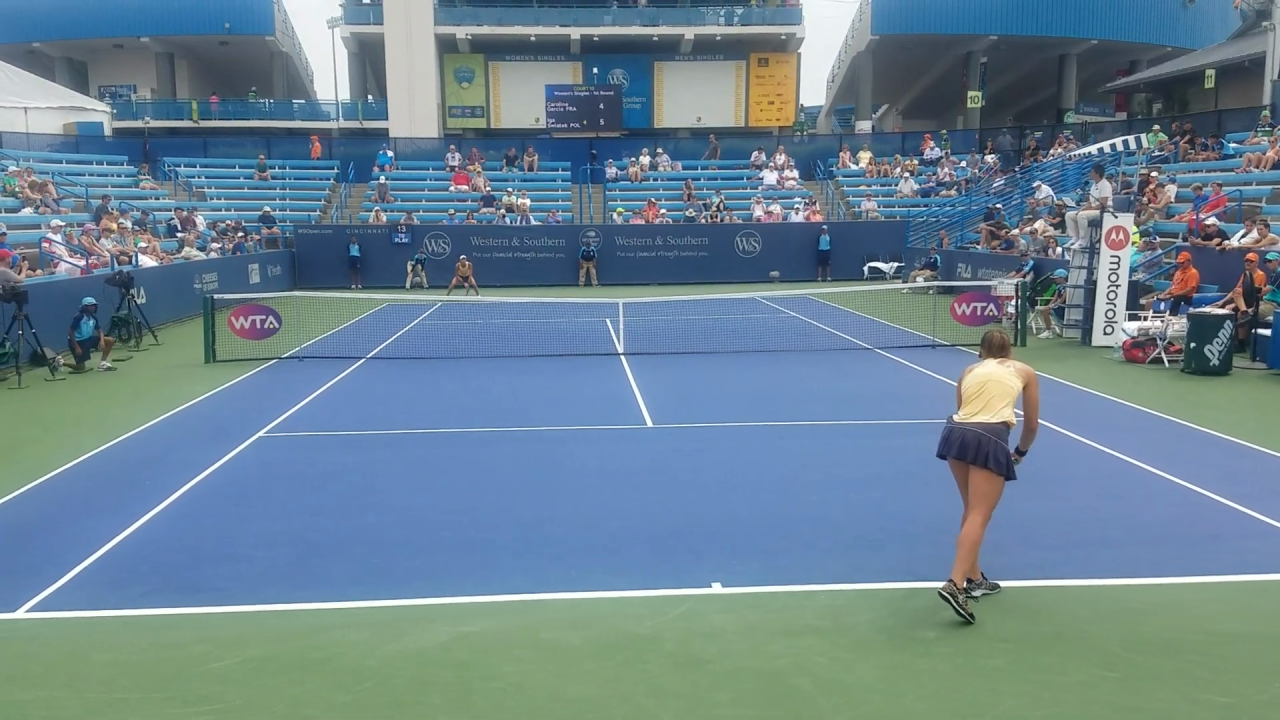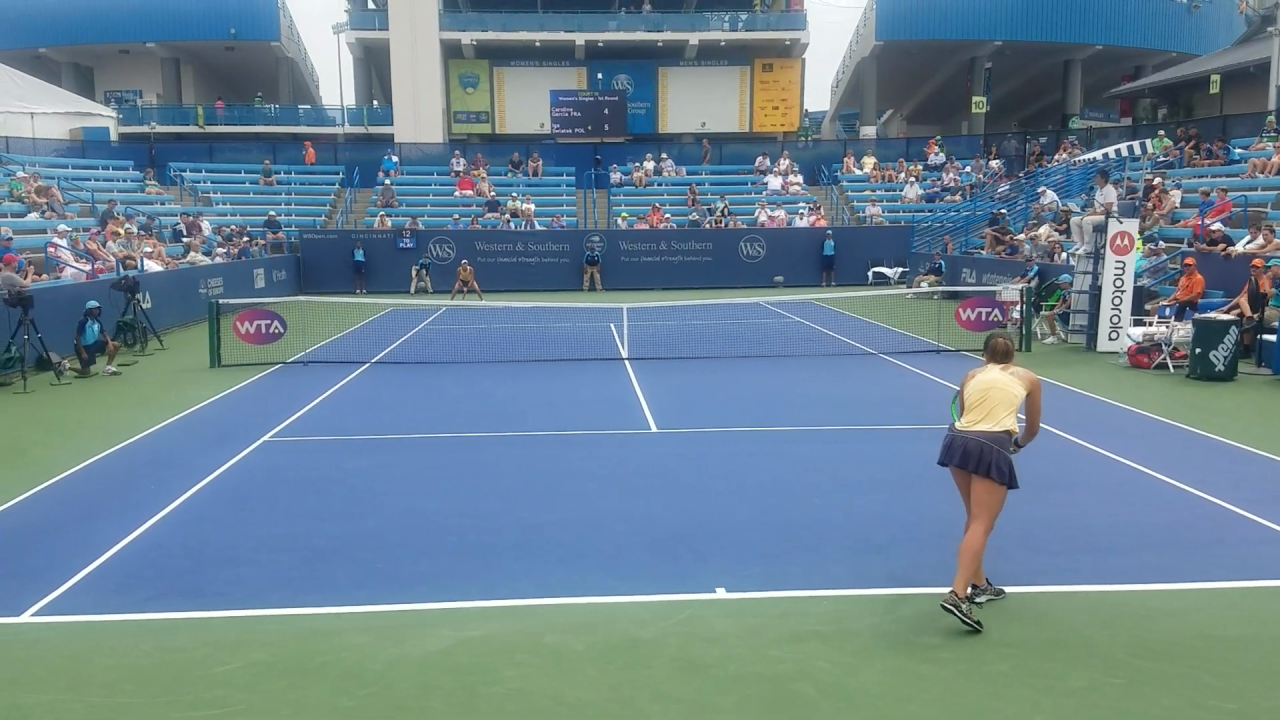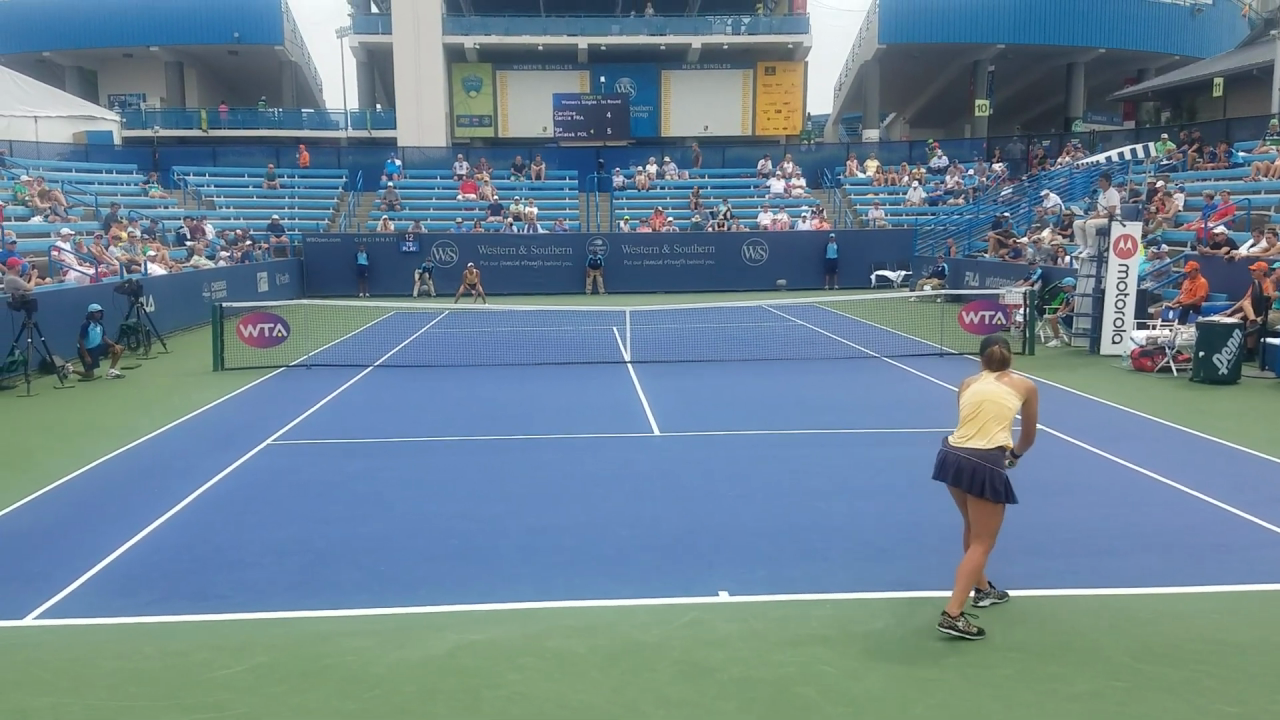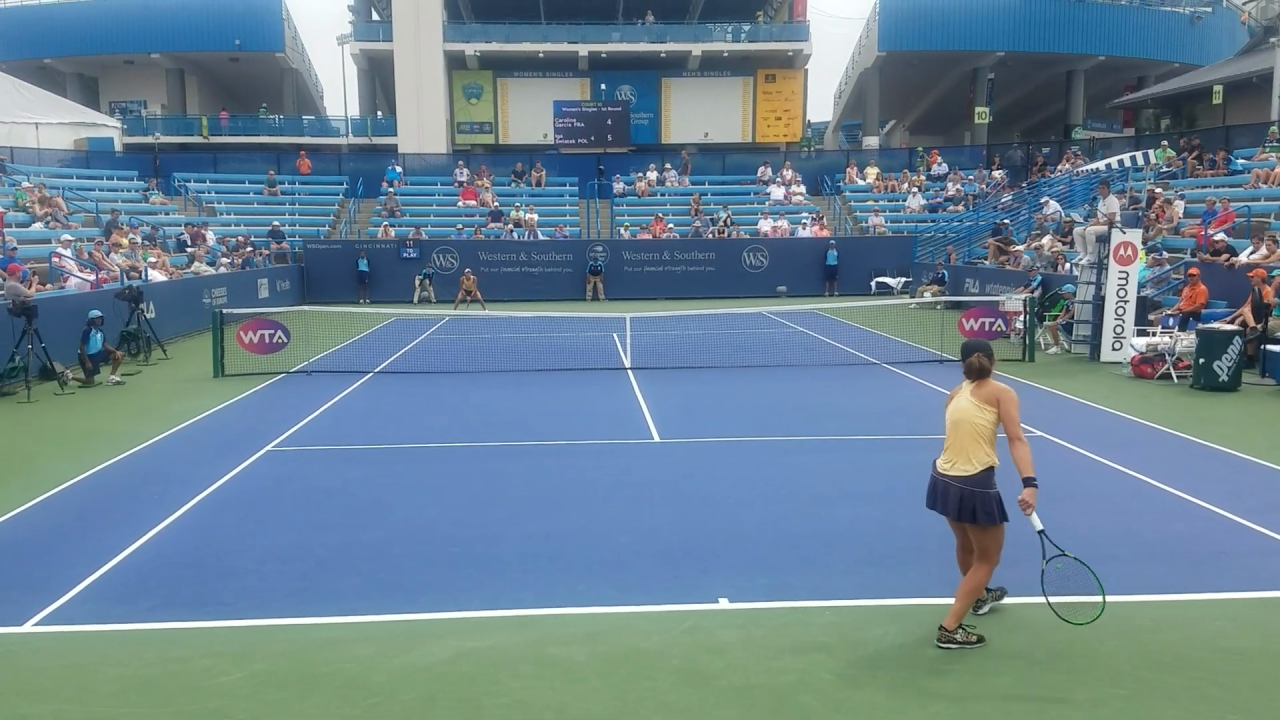
dt=0.5s
person 1, frame 1
left shoulder: (969, 370)
right shoulder: (1024, 371)
right elbow: (1031, 424)
right wrist: (1020, 452)
left hip: (955, 432)
right hip: (989, 439)
left knee: (972, 510)
right knee: (978, 516)
left ankle: (974, 579)
right ankle: (955, 585)
person 1, frame 2
left shoulder: (972, 375)
right shoulder: (1028, 378)
right elbow: (1032, 429)
right wrist: (1017, 444)
left hip: (957, 440)
right hip: (992, 447)
left knee: (974, 517)
right knee: (981, 525)
left ankle: (978, 584)
right ankle: (958, 594)
person 1, frame 3
left shoulder: (968, 383)
right shoulder: (1025, 386)
right elbow: (1028, 437)
right wrist: (1014, 455)
left hip: (951, 454)
right hip: (986, 464)
left knee: (973, 528)
right knee: (981, 543)
left ankle: (982, 588)
right ankle: (952, 614)
person 1, frame 4
left shoulder: (956, 394)
right shoulder: (1001, 393)
right elbow: (1017, 438)
right wrist: (1029, 482)
left hip: (942, 480)
right hip: (975, 485)
left knee: (966, 544)
right knee: (987, 560)
left ankle: (979, 596)
right ankle: (949, 628)
